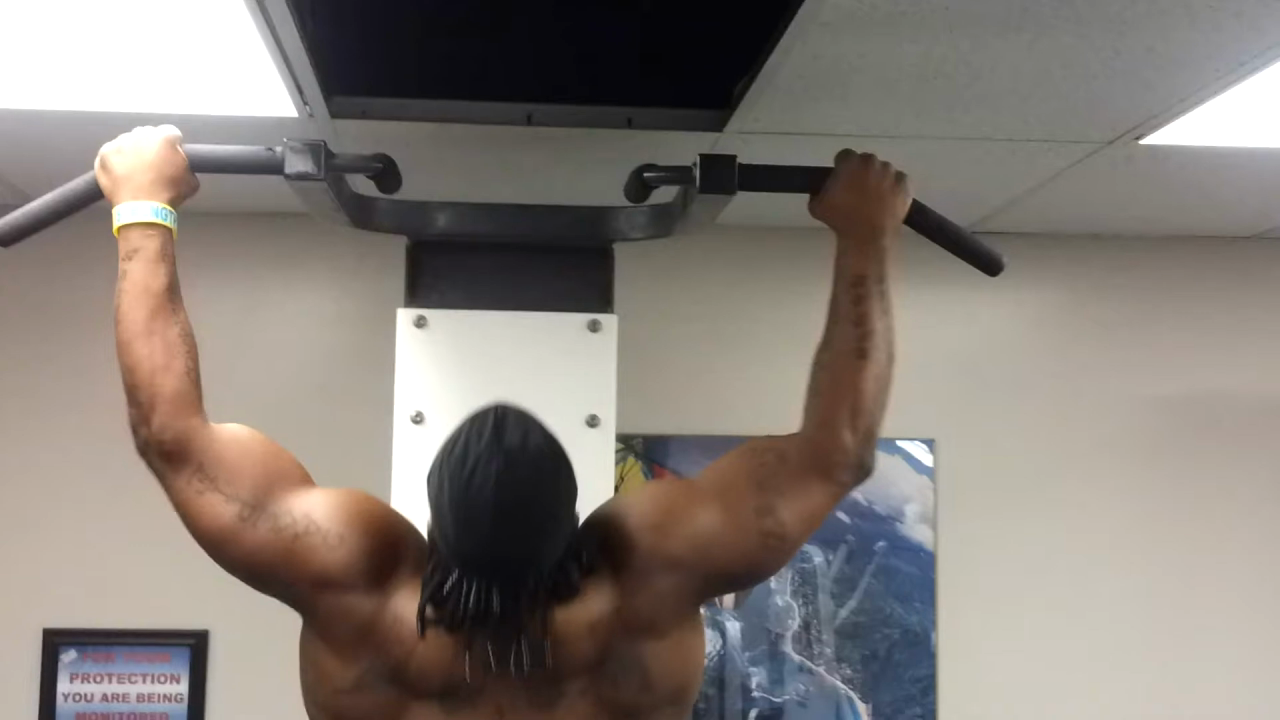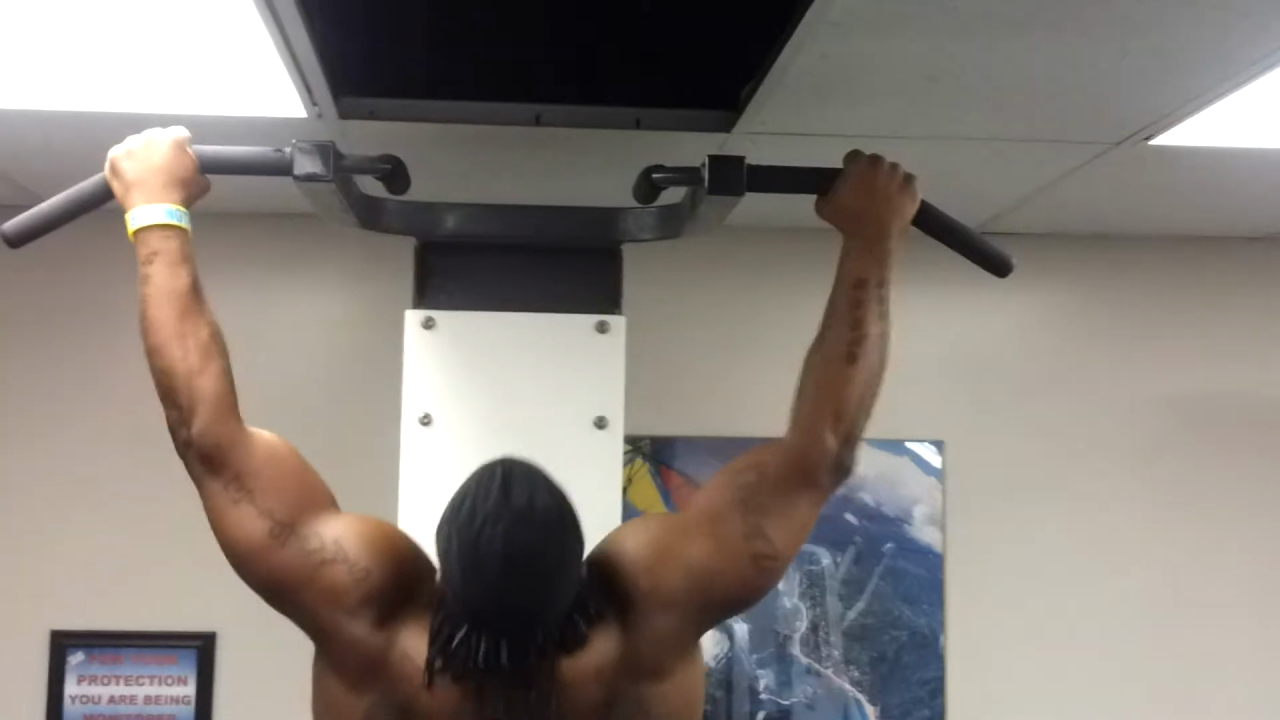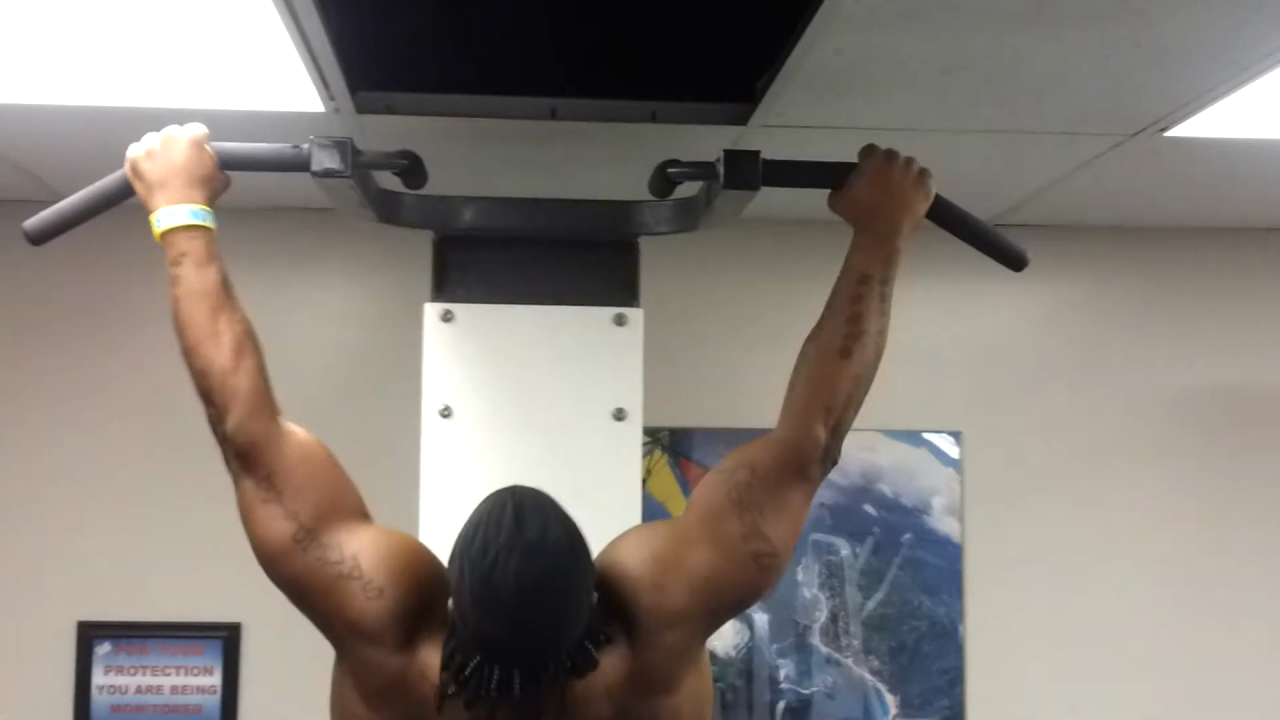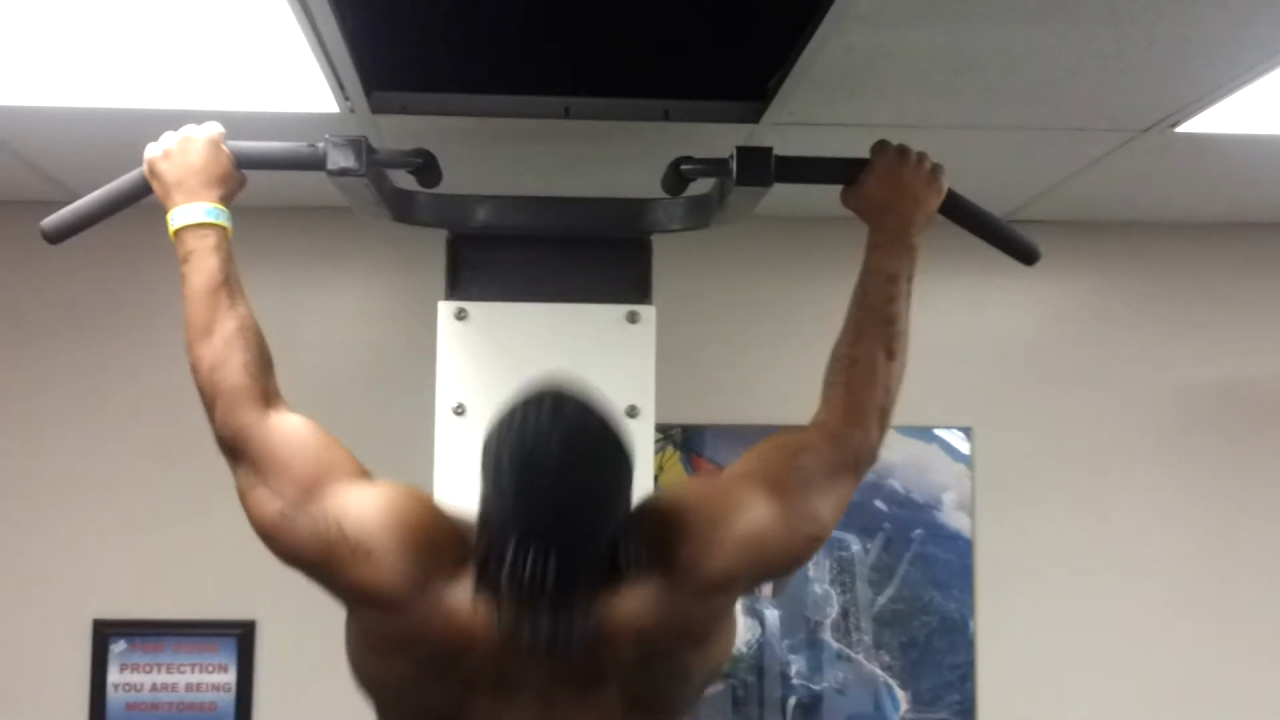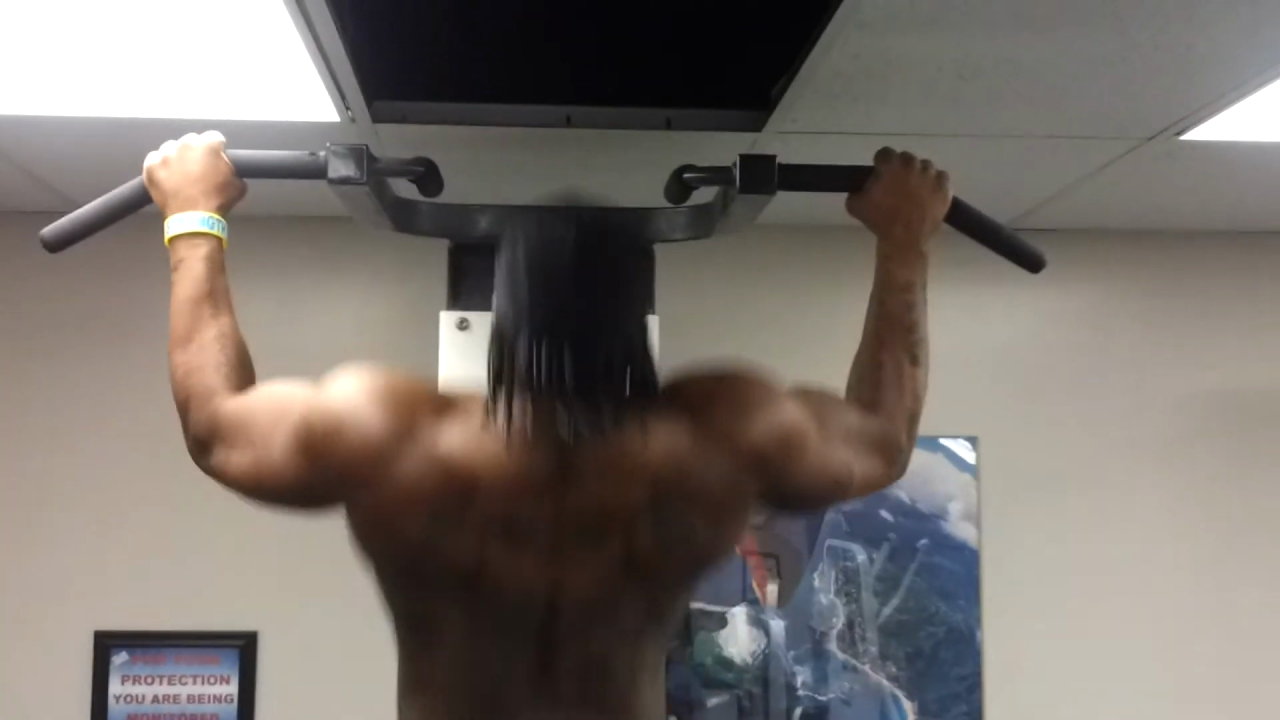
dt=0.2s
person 1, frame 1
left shoulder: (353, 591)
right shoulder: (647, 595)
left elbow: (167, 430)
right elbow: (839, 448)
left wrist: (143, 211)
right wrist: (864, 238)
person 1, frame 2
left shoulder: (368, 628)
right shoulder: (650, 633)
left elbow: (206, 432)
right elbow: (821, 448)
left wrist: (156, 214)
right wrist: (868, 242)
person 1, frame 3
left shoulder: (386, 642)
right shoulder: (656, 636)
left elbow: (248, 430)
right elbow: (808, 441)
left wrist: (182, 212)
right wrist: (878, 236)
person 1, frame 4
left shoulder: (401, 586)
right shoulder: (685, 587)
left elbow: (246, 418)
right elbow: (846, 439)
left wrist: (199, 213)
right wrist: (892, 234)
person 1, frame 5
left shoulder: (387, 439)
right shoulder: (714, 446)
left elbow: (212, 423)
right elbow: (880, 437)
left wrist: (194, 220)
right wrist: (903, 241)
